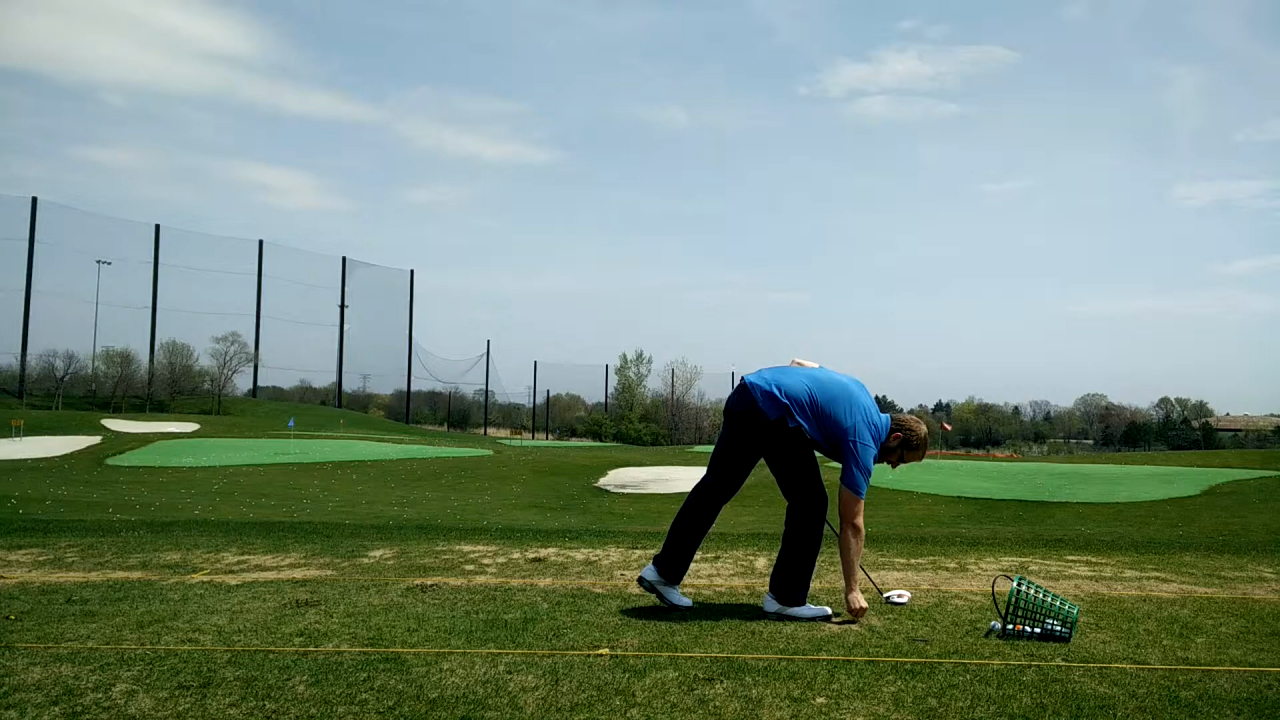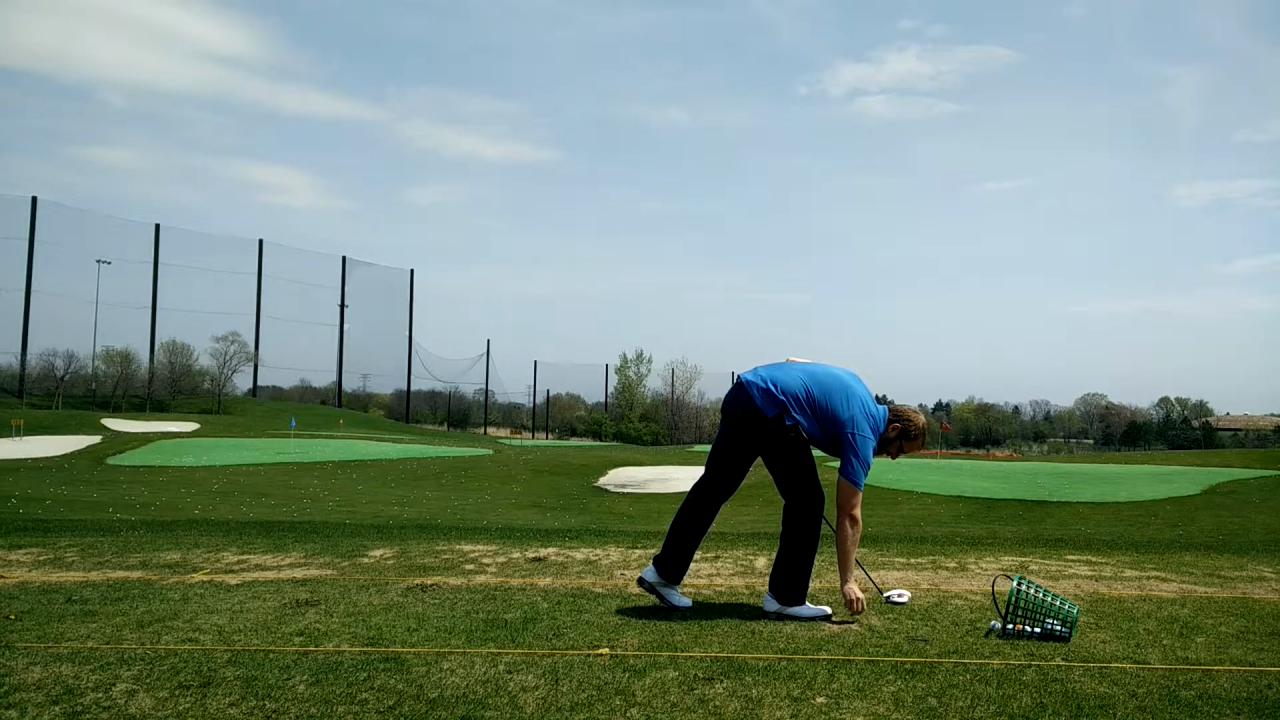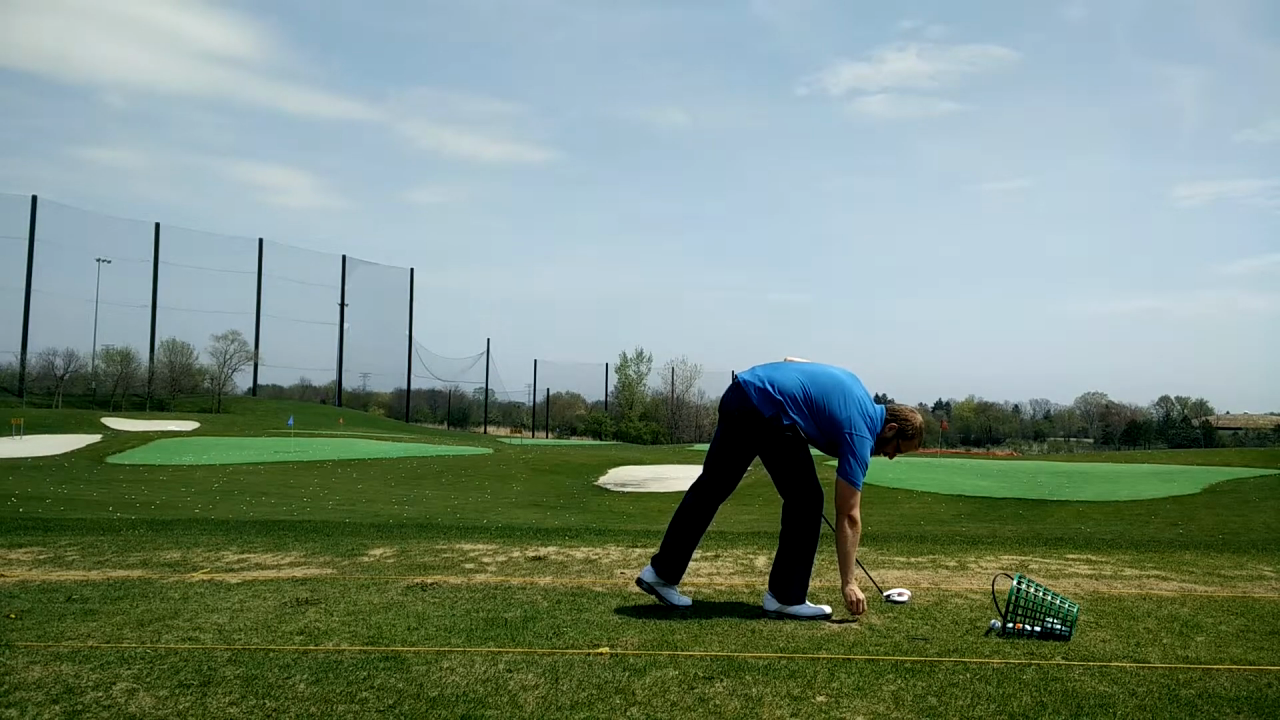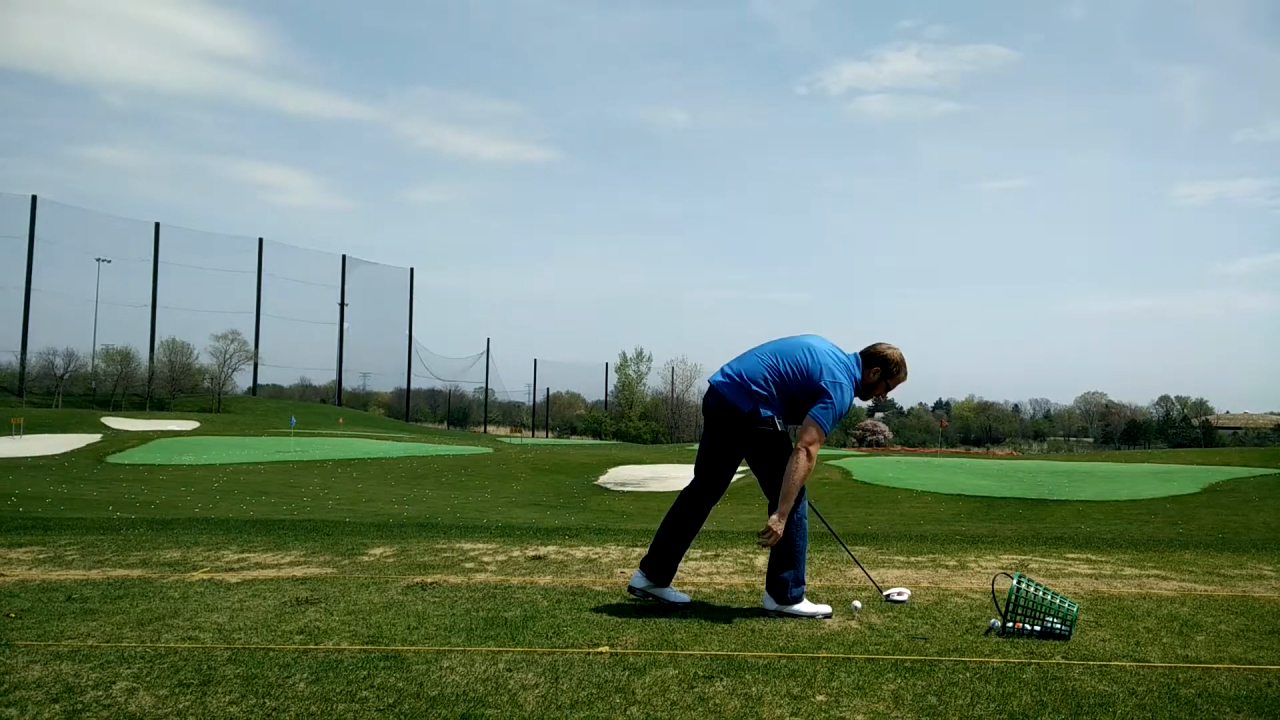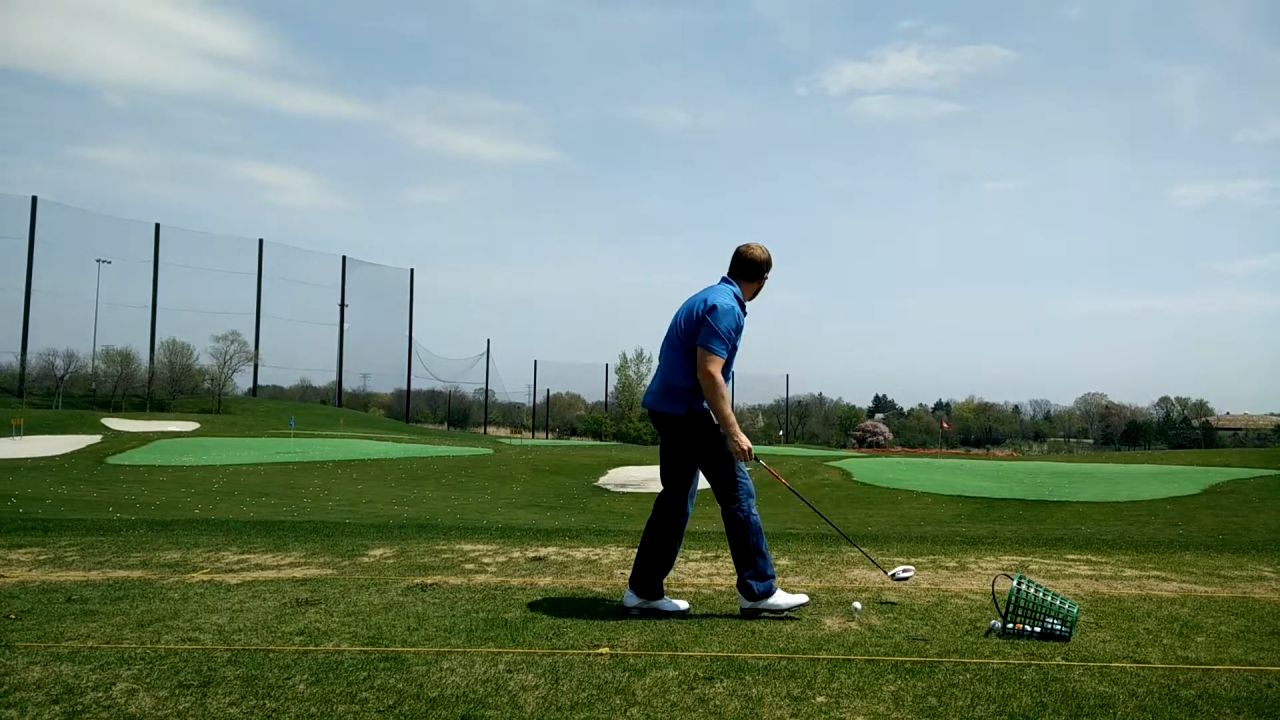
dt=0.5s
person 1, frame 1
left shoulder: (861, 398)
right shoulder: (864, 440)
left elbow: (799, 363)
right elbow: (852, 523)
right wrist: (852, 589)
left hip: (746, 396)
right hip: (774, 414)
left knee: (714, 488)
right knee: (810, 503)
left ankle: (663, 571)
right ankle: (786, 598)
person 1, frame 2
left shoulder: (859, 394)
right shoulder: (862, 432)
left elbow: (793, 361)
right elbow: (849, 514)
right wrist: (848, 581)
left hip: (743, 395)
right hip: (771, 412)
left knee: (712, 488)
right knee: (807, 502)
left ankle: (663, 572)
right ankle: (786, 597)
person 1, frame 3
left shoulder: (855, 389)
right shoulder: (860, 432)
left elbow: (791, 361)
right elbow: (848, 516)
right wrist: (849, 582)
left hip: (740, 395)
right hip: (769, 413)
left knee: (710, 488)
right knee: (806, 501)
left ankle: (661, 572)
right ankle: (786, 597)
person 1, frame 4
left shoulder: (827, 349)
right shoulder: (840, 385)
left elbow: (774, 369)
right elbow: (806, 452)
right wrist: (781, 514)
left hip: (720, 393)
right hip: (749, 408)
left knee: (704, 489)
right knee: (792, 499)
left ankle: (651, 575)
right ankle: (786, 596)
person 1, frame 5
left shoulder: (710, 296)
right shoulder: (726, 307)
right elbow: (708, 373)
left wrist: (723, 425)
right wrist: (733, 432)
left hip: (666, 407)
right hip: (689, 411)
left knee: (675, 498)
right knee: (737, 494)
left ankle: (644, 589)
right ankle: (758, 590)
